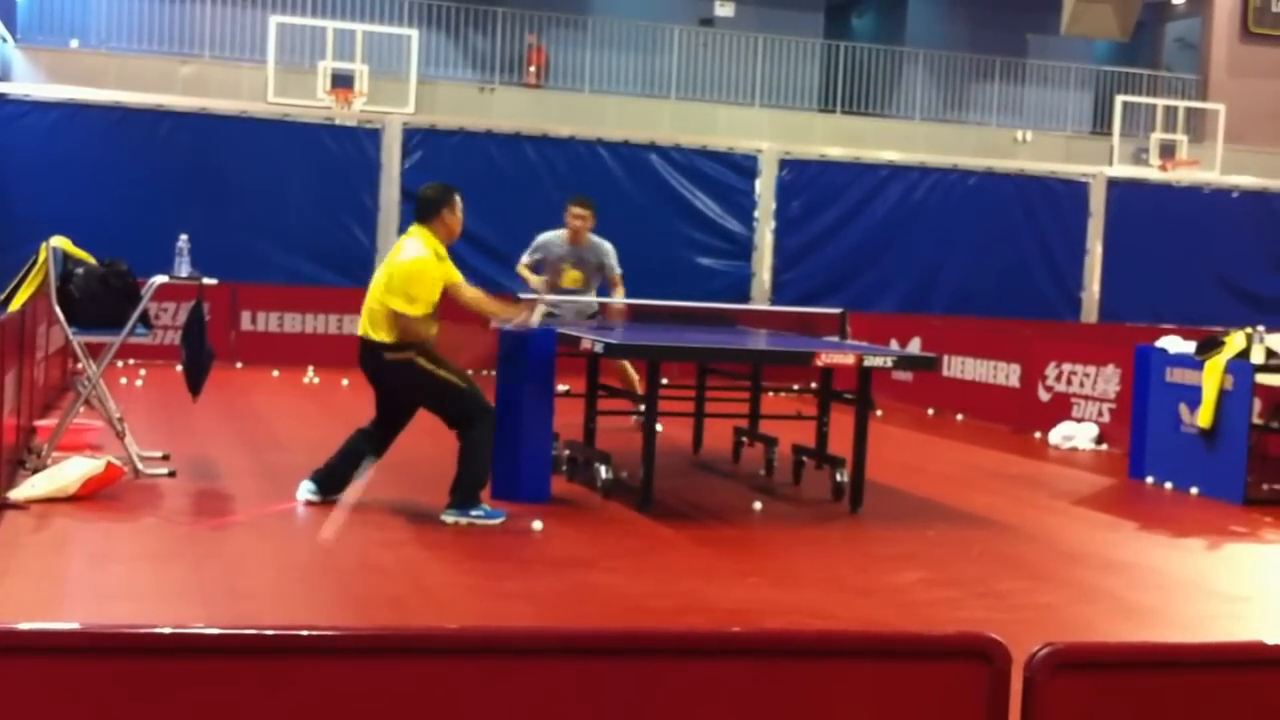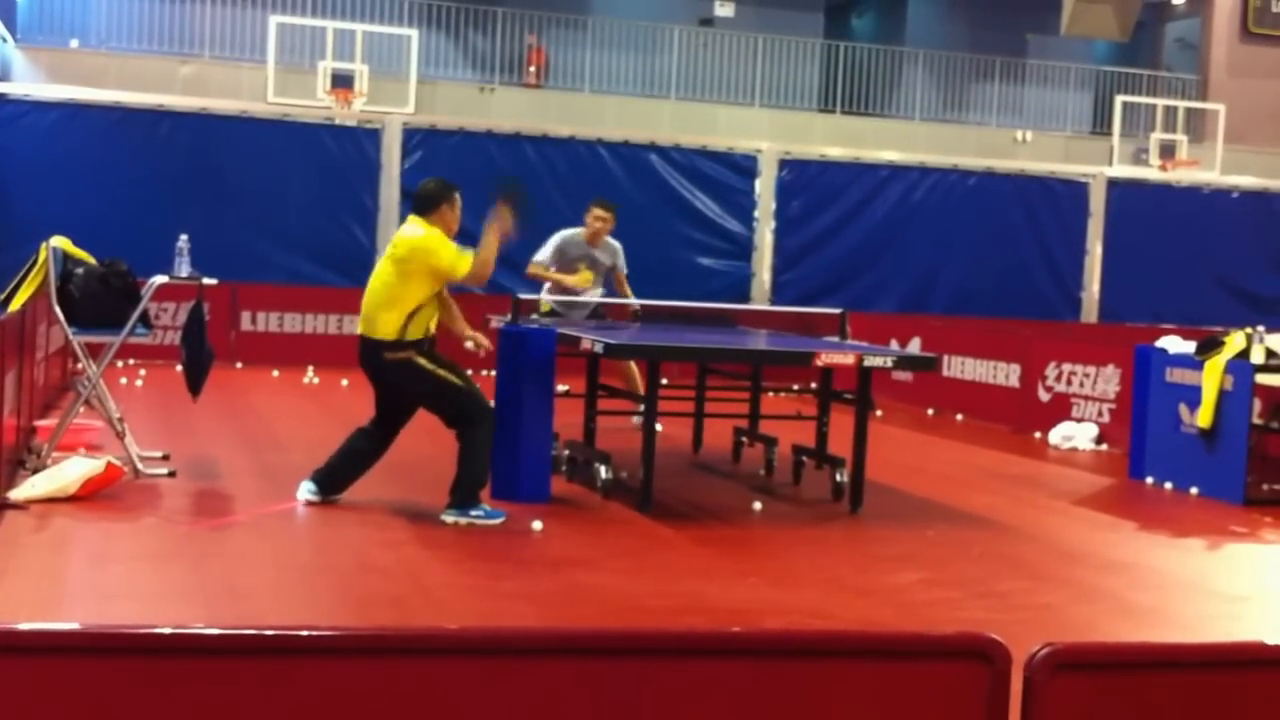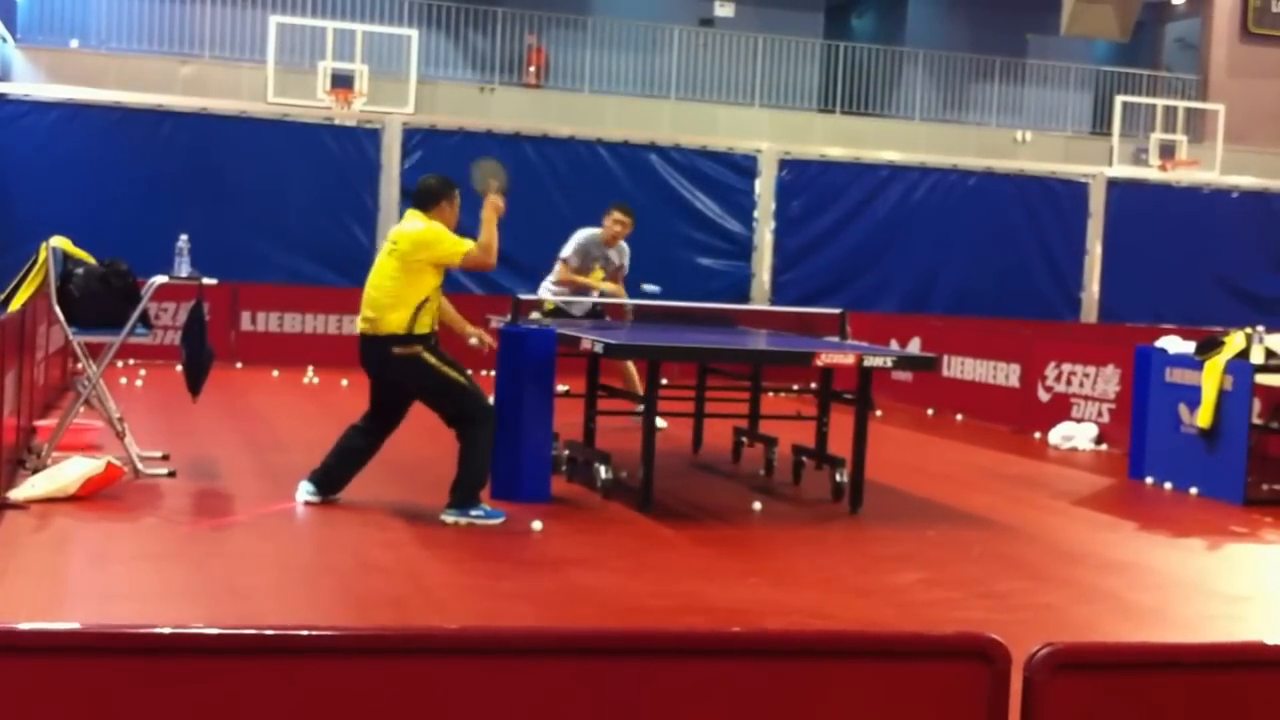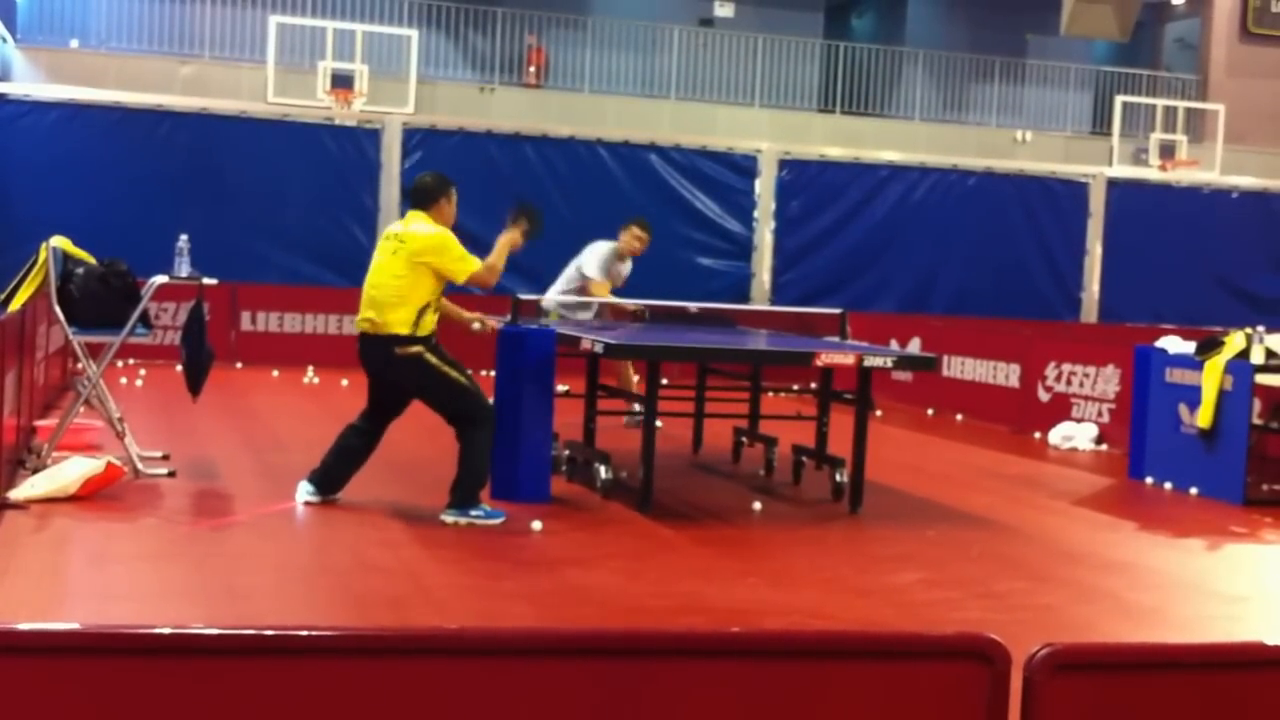
dt=0.1s
person 1, frame 1
left shoulder: (428, 247)
right shoulder: (417, 258)
left elbow: (461, 291)
right elbow: (409, 325)
left wrist: (505, 312)
left hip: (387, 351)
right hip: (395, 354)
left knee: (386, 424)
right knee: (479, 416)
left ankle: (321, 485)
right ankle: (465, 505)
person 1, frame 2
left shoulder: (416, 236)
right shoulder: (422, 240)
left elbow: (438, 296)
right elbow: (476, 275)
left wrist: (467, 332)
right wrist: (494, 236)
left hip: (379, 349)
right hip: (400, 353)
left knee: (386, 423)
right knee: (477, 416)
left ankle: (320, 485)
right ankle: (464, 504)
person 1, frame 3
left shoulder: (409, 231)
right shoulder: (426, 233)
right elbow: (483, 258)
left wrist: (466, 329)
right wrist: (489, 213)
left hip: (379, 344)
right hip: (405, 348)
left knee: (379, 419)
right knee: (478, 415)
left ankle: (318, 485)
right ankle: (464, 505)
person 1, frame 4
left shoulder: (395, 232)
right shoulder: (435, 237)
right elbow: (485, 276)
left wrist: (462, 314)
right wrist: (506, 241)
left hip: (375, 344)
right hip: (407, 349)
left knee: (375, 418)
right knee: (478, 416)
left ankle: (319, 485)
right ankle: (465, 505)
person 2, frame 1
left shoulder: (603, 249)
right shoulder: (546, 241)
left elbow: (617, 285)
right elbow: (521, 267)
left wrist: (617, 302)
right wrist: (532, 279)
left hip: (586, 314)
right hip: (550, 312)
left knee: (619, 361)
left ankle: (643, 411)
person 2, frame 2
left shoulder: (614, 250)
right shoulder: (564, 239)
left elbow: (621, 283)
right elbow: (533, 270)
left wrist: (633, 302)
right wrist: (564, 280)
left hip: (589, 310)
right hip: (554, 306)
left ankle: (644, 411)
person 2, frame 3
left shoulder: (622, 251)
right shoulder: (583, 238)
left elbow: (616, 283)
right elbow: (561, 277)
right wrist: (598, 285)
left hip: (587, 306)
right hip: (555, 302)
person 2, frame 4
left shoulder: (626, 264)
right shoulder: (601, 252)
right elbow: (596, 293)
left wrist: (607, 316)
right wrist: (631, 307)
left hip: (586, 314)
right hip: (558, 310)
left ankle: (635, 410)
